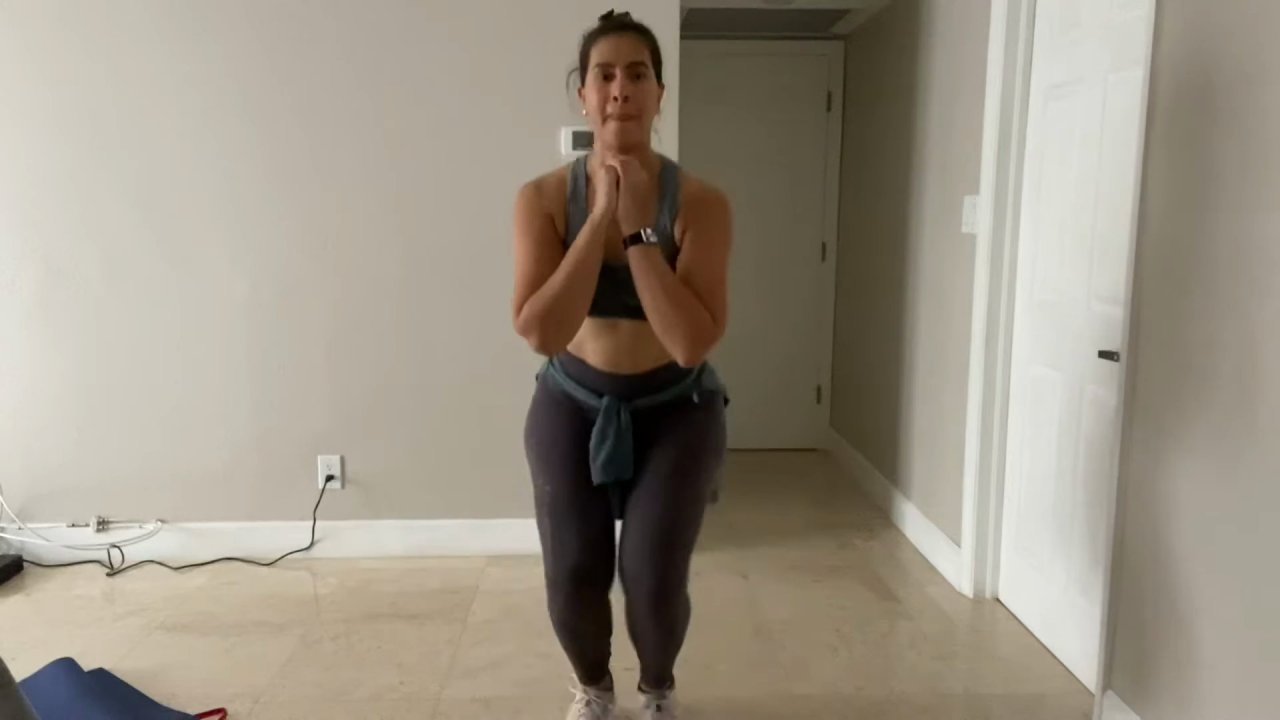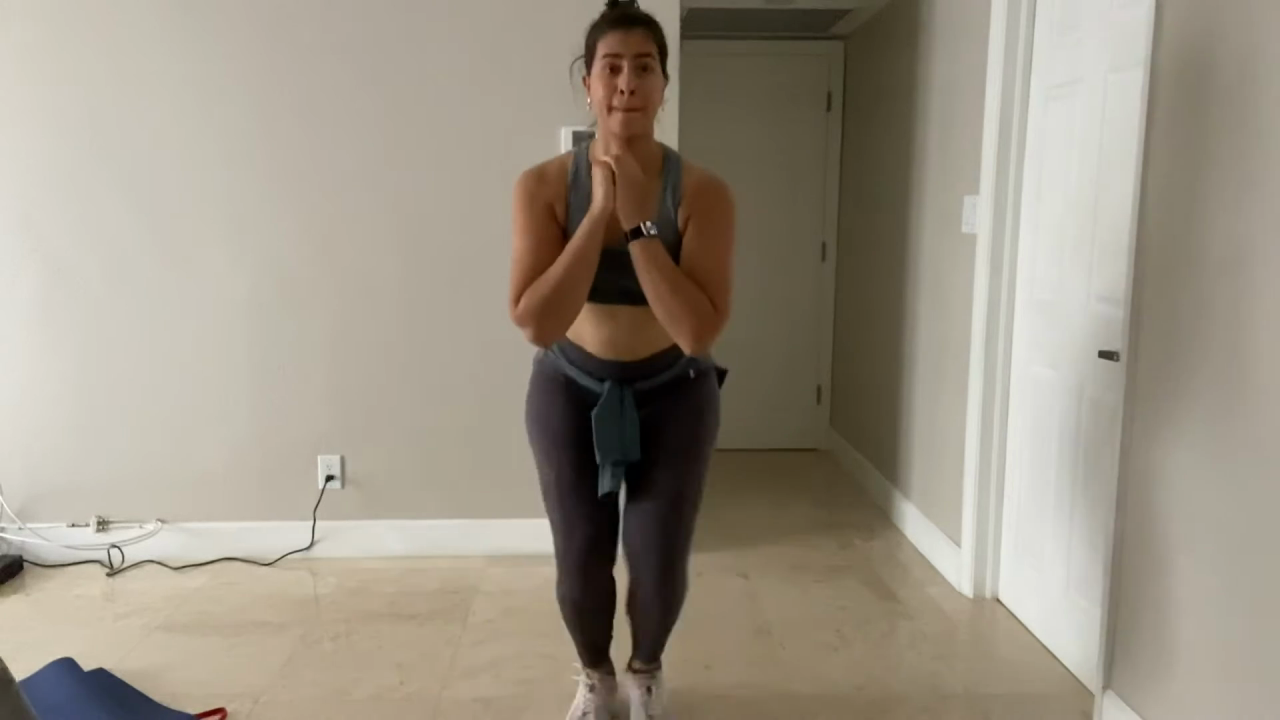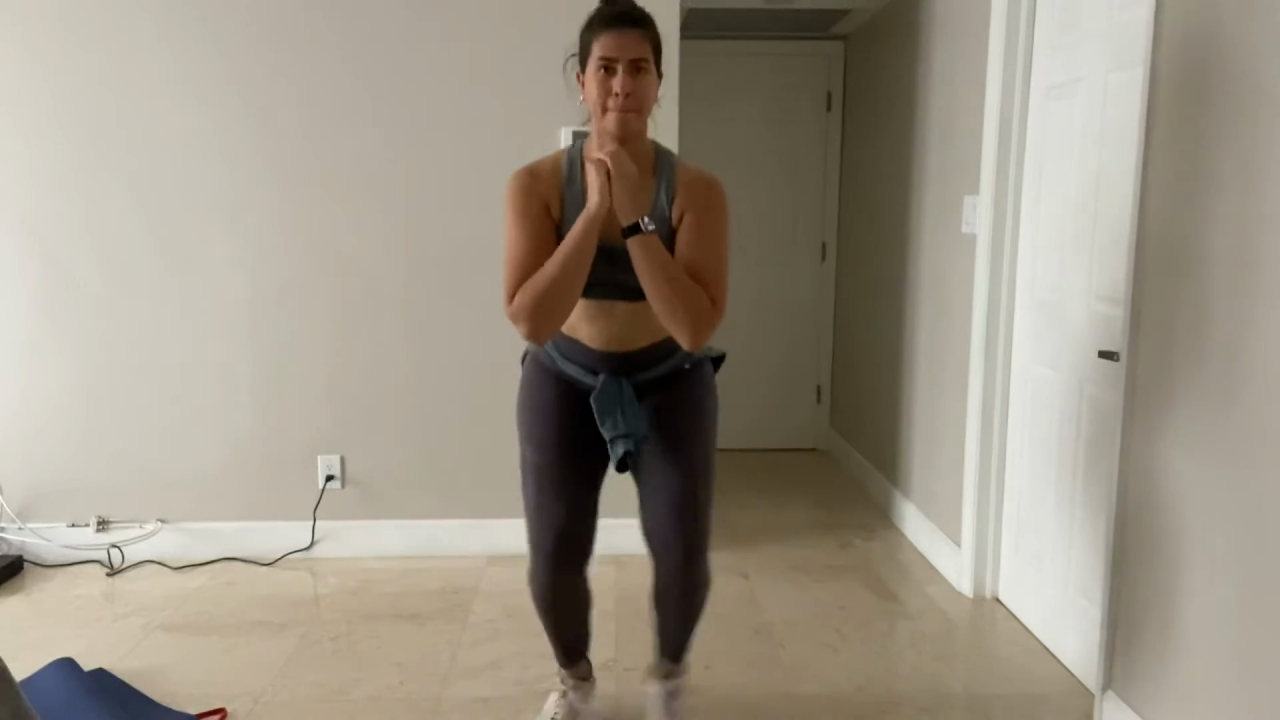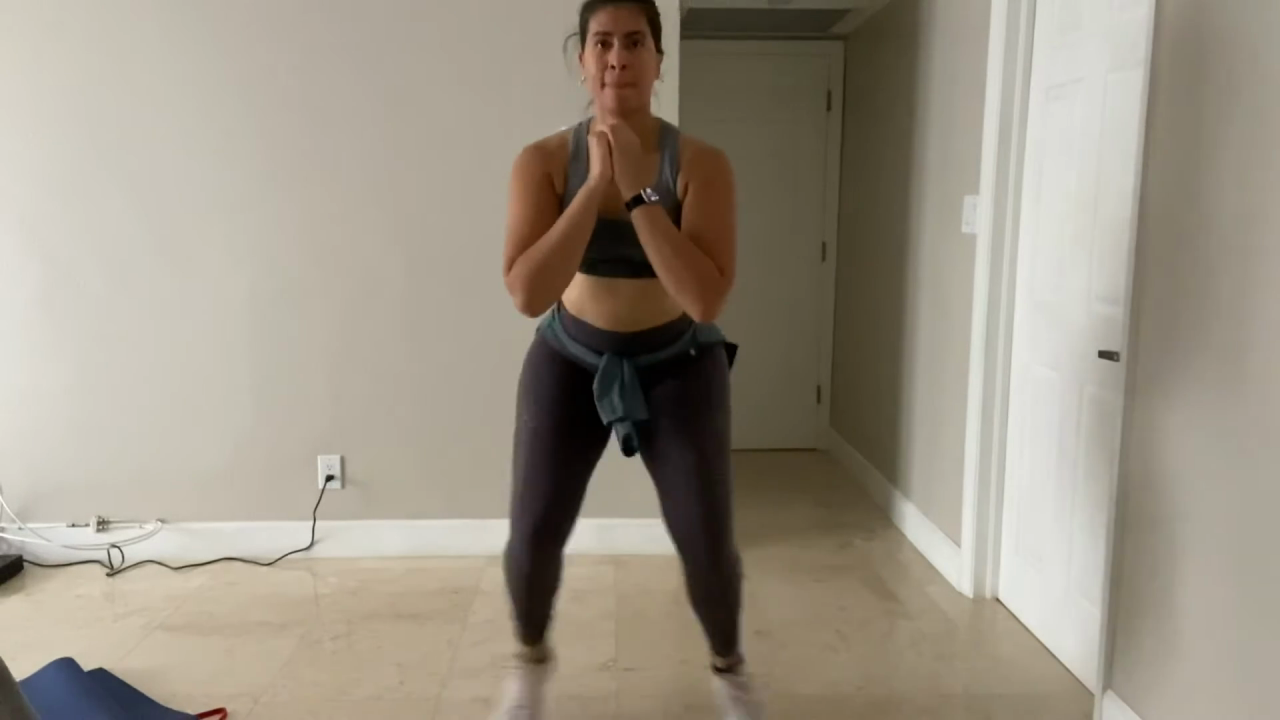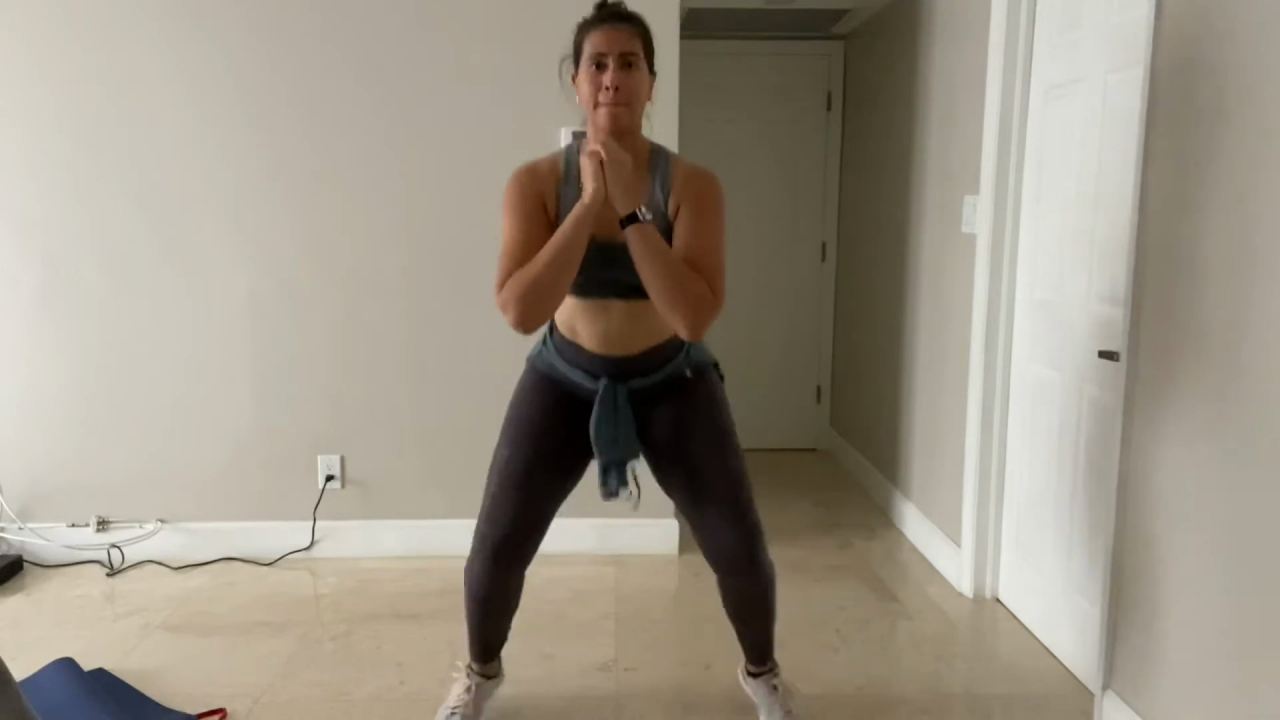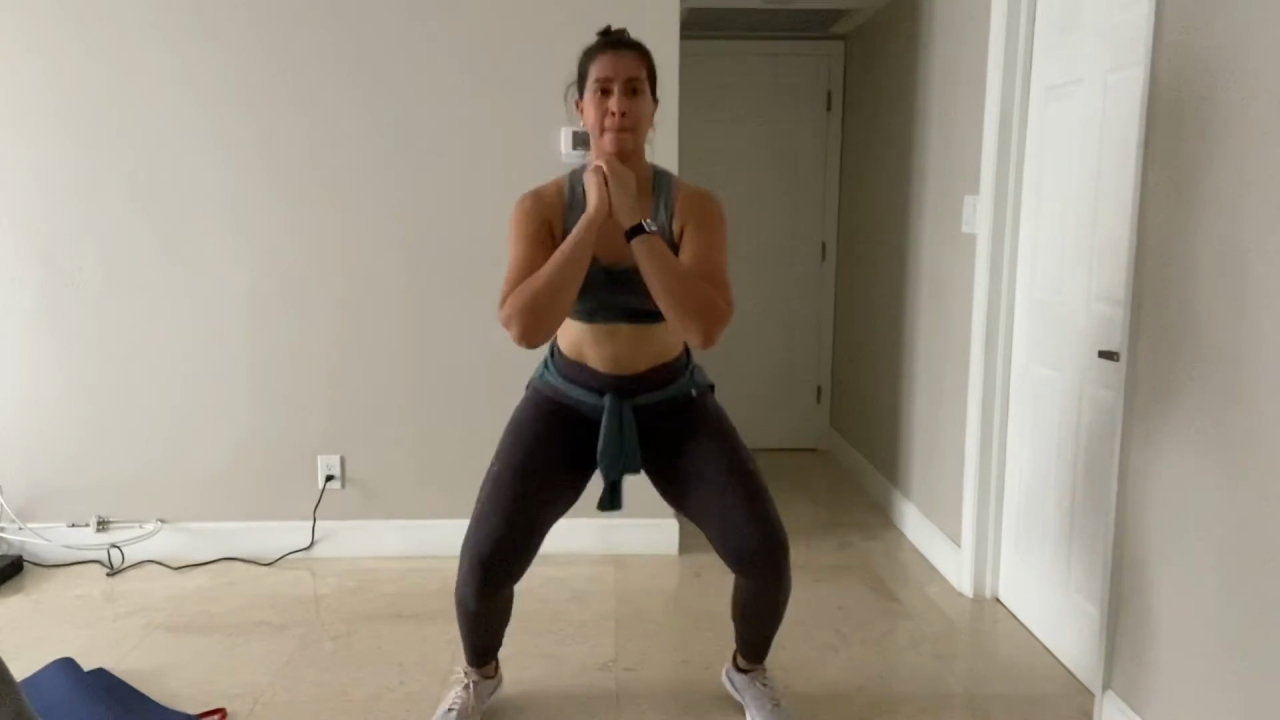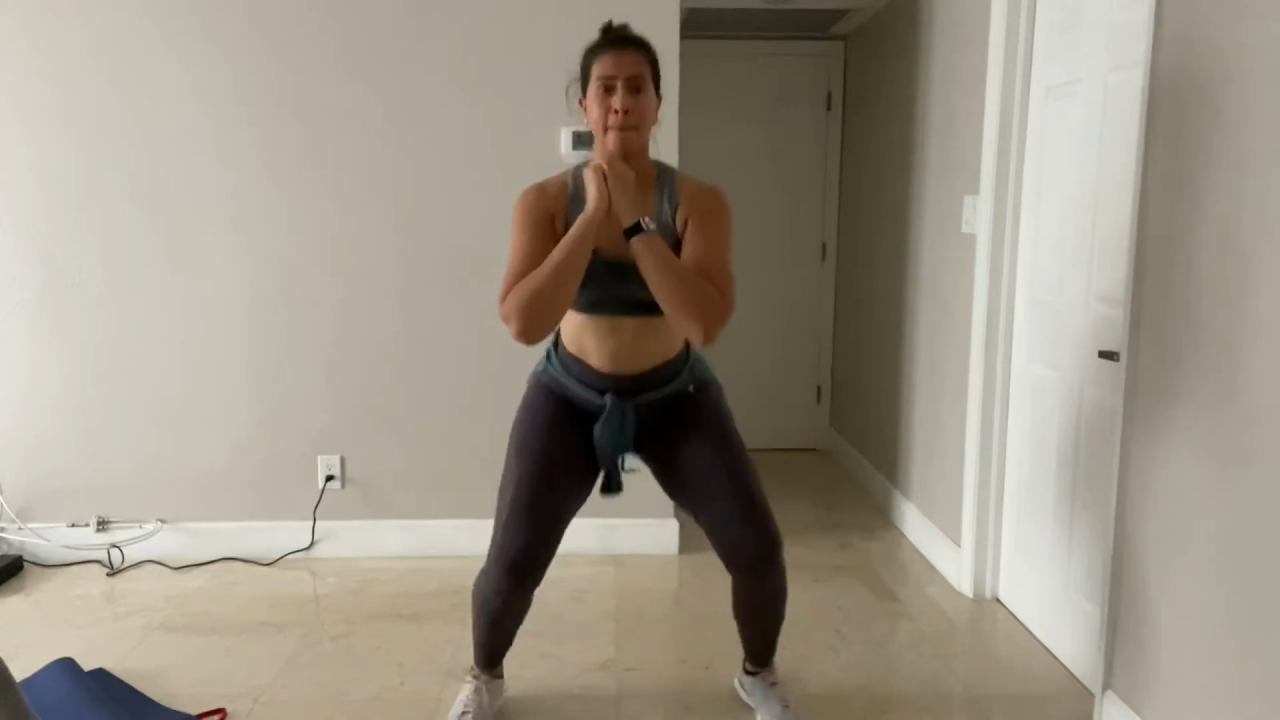
dt=0.7s
person 1, frame 1
left shoulder: (700, 202)
right shoulder: (543, 197)
left elbow: (695, 341)
right elbow: (540, 334)
left wrist: (638, 230)
right wrist: (601, 218)
left hip: (675, 405)
right hip: (574, 402)
left knee: (653, 577)
right knee: (575, 578)
person 1, frame 2
left shoulder: (702, 192)
right shoulder: (543, 186)
left elbow: (699, 332)
right elbow: (535, 325)
left wrist: (638, 223)
right wrist: (599, 215)
left hip: (672, 388)
right hip: (572, 385)
left knee: (659, 556)
right knee: (583, 553)
person 1, frame 3
left shoulder: (695, 189)
right shoulder: (536, 183)
left elbow: (696, 329)
right elbow: (529, 321)
left wrist: (635, 221)
right wrist: (595, 212)
left hip: (667, 379)
right hip: (566, 379)
left knee: (679, 548)
right knee: (558, 551)
person 1, frame 4
left shoulder: (700, 163)
right shoulder: (542, 161)
left elbow: (706, 299)
right elbow: (527, 294)
left wrist: (637, 192)
right wrist: (595, 186)
left hip: (674, 365)
right hip: (571, 363)
left knee: (703, 536)
right knee: (534, 533)
right ankle: (531, 659)
person 1, frame 5
left shoulder: (691, 183)
right shoulder: (536, 182)
left elbow: (696, 318)
right elbow: (520, 312)
left wrist: (631, 212)
right wrist: (590, 204)
left hip: (669, 384)
right hip: (564, 383)
left knee: (739, 548)
right knee: (499, 548)
person 1, frame 6
left shoulder: (694, 205)
right shoulder: (543, 205)
left elbow: (707, 328)
right elbow: (522, 327)
left wrist: (636, 225)
right wrist: (594, 221)
left hip: (670, 403)
right hip: (566, 402)
left knee: (763, 550)
right knee: (486, 556)
person 1, frame 7
left shoulder: (697, 200)
right shoulder: (544, 201)
left elbow: (706, 325)
right elbow: (523, 322)
left wrist: (634, 223)
right wrist: (592, 217)
left hip: (674, 399)
right hip: (570, 397)
left knee: (757, 548)
right knee: (511, 565)
